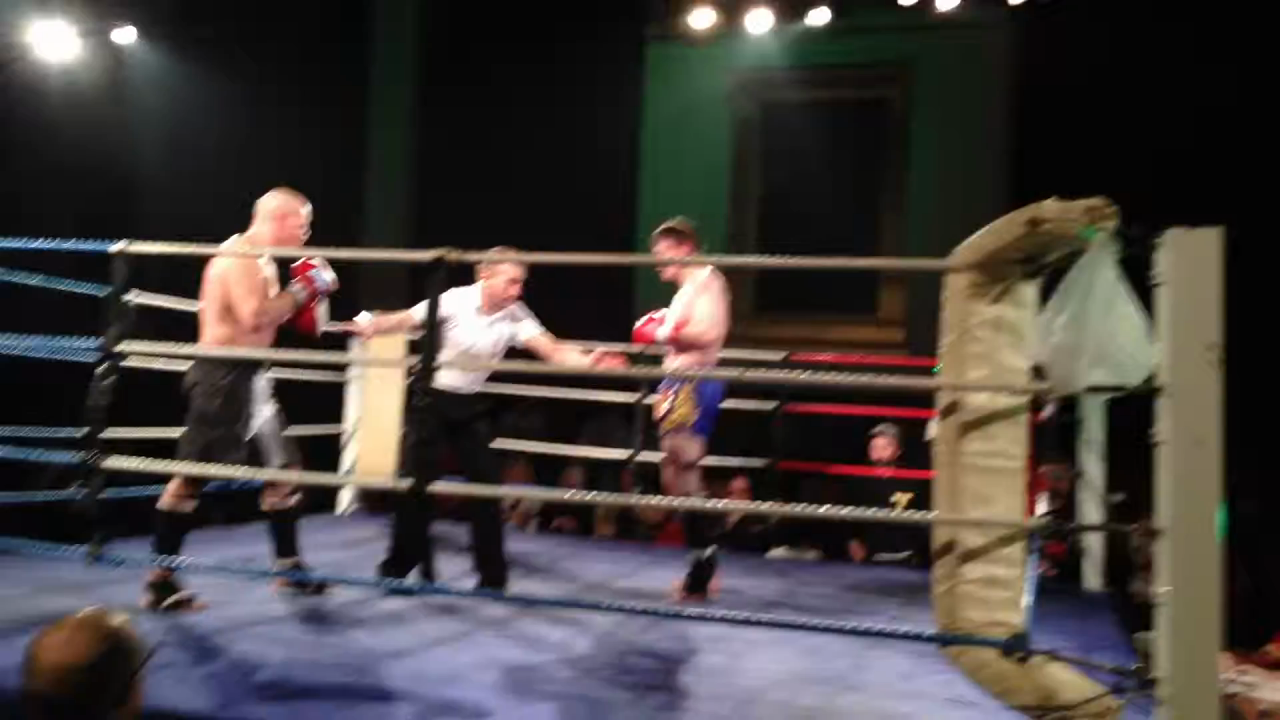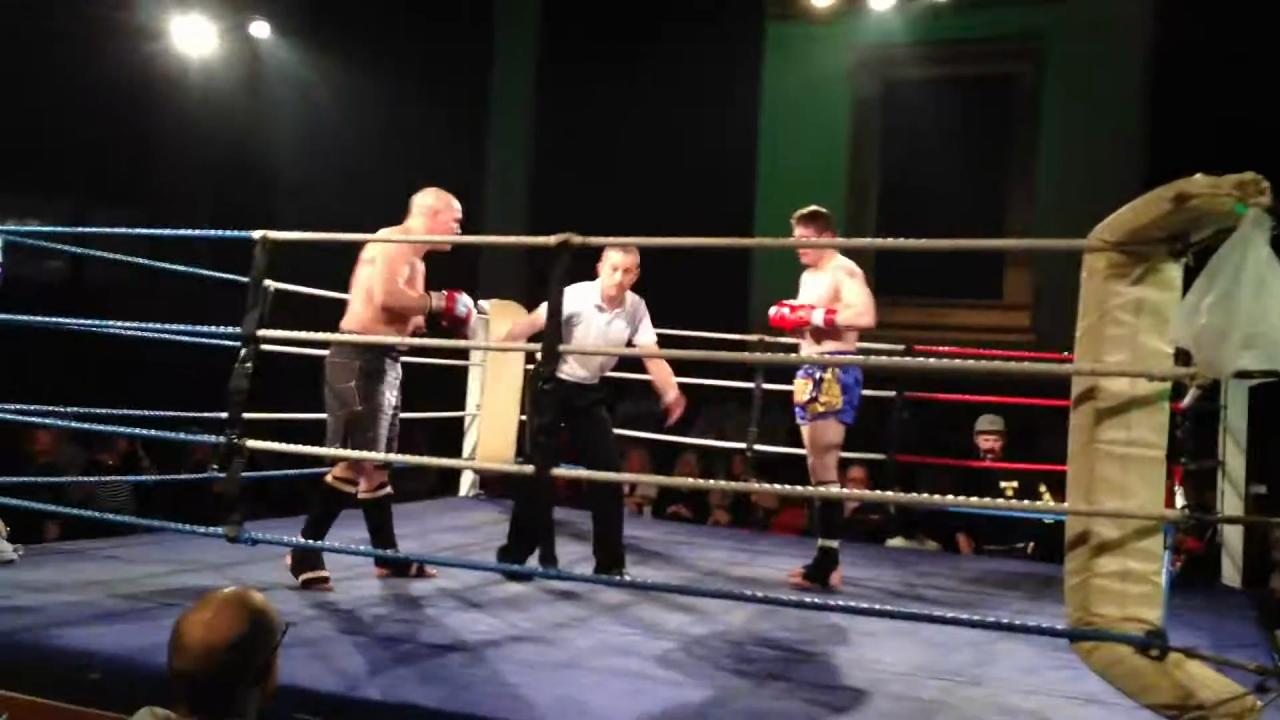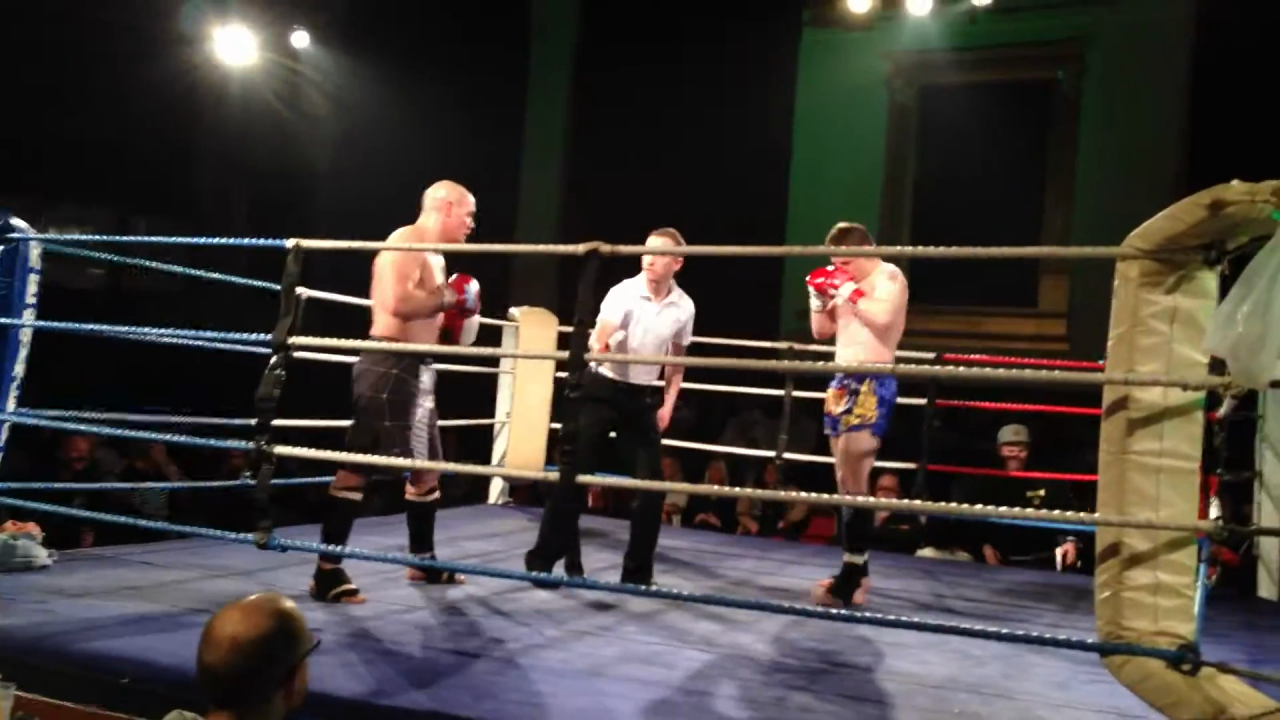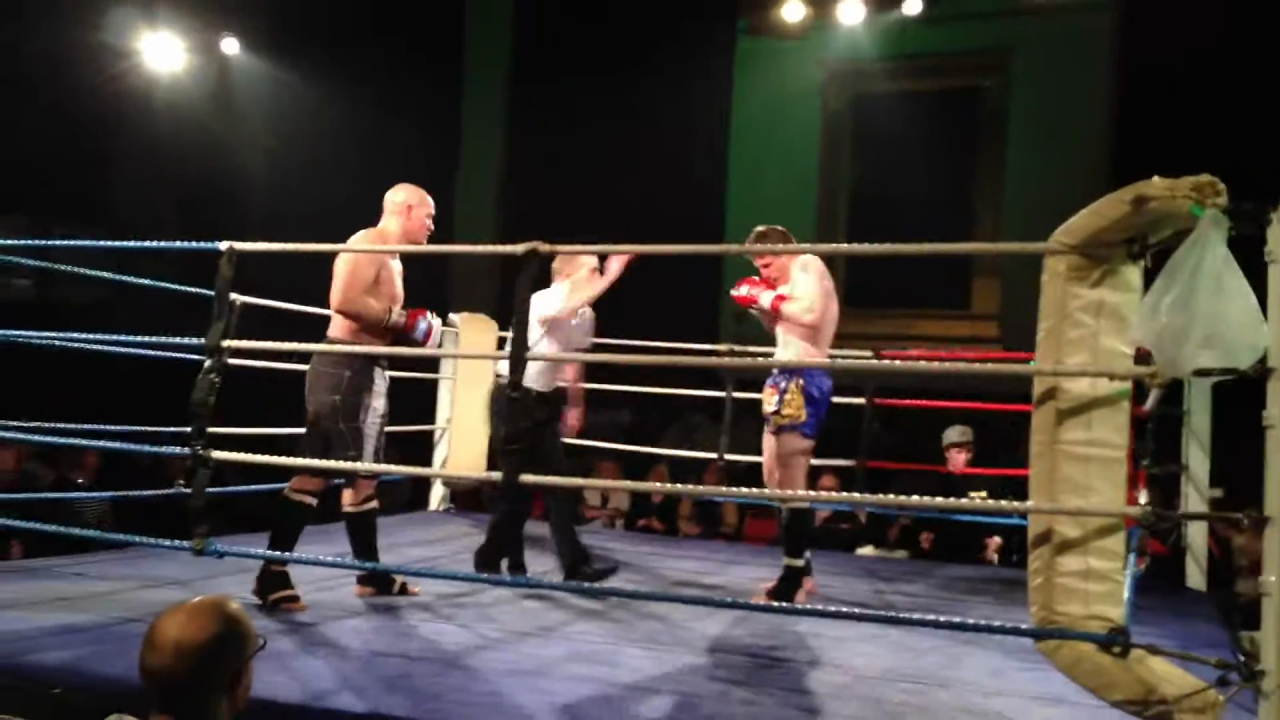
dt=0.5s
person 1, frame 1
left shoulder: (265, 261)
right shoulder: (239, 255)
right elbow: (253, 317)
left wrist: (297, 312)
right wrist: (303, 290)
left hip: (251, 377)
right hip: (223, 375)
left knee: (284, 467)
right knee: (192, 476)
left ankle: (289, 565)
right ankle: (160, 580)
person 1, frame 2
left shoulder: (411, 257)
right shoulder: (394, 242)
right elbow: (386, 298)
left wrist: (437, 316)
right wrist: (441, 304)
left hip: (382, 362)
right hip: (359, 359)
left knee: (377, 463)
right knee: (356, 460)
left ankle: (387, 556)
right ankle: (306, 550)
person 1, frame 3
left shoulder: (434, 255)
right shoulder: (406, 243)
right elbow: (398, 303)
left wrist: (449, 324)
right wrist: (453, 295)
left hip: (417, 369)
right hip: (389, 366)
left knee: (426, 466)
right knee: (359, 467)
left ankle: (423, 559)
right ankle: (327, 570)
person 1, frame 4
left shoulder: (391, 258)
right shoulder: (369, 244)
right elbow: (343, 300)
left wrist: (407, 328)
right wrist: (401, 320)
left hip: (368, 372)
right hip: (345, 369)
left knee: (364, 475)
right knee: (316, 472)
left ankle: (372, 574)
right ankle: (272, 574)
person 2, frame 1
left shoulder: (706, 280)
right shoulder: (687, 288)
left elbow: (712, 329)
left wrist: (663, 330)
right wrist: (656, 330)
left hip: (693, 385)
right hip: (678, 385)
left knee: (685, 478)
right knee: (677, 478)
left ankle: (702, 571)
right ankle: (703, 563)
person 2, frame 2
left shoulder: (844, 270)
right shoulder: (808, 277)
left elbow: (866, 316)
left wrist: (814, 316)
right wrist: (791, 317)
left hip: (834, 373)
right hip: (810, 372)
left knee: (824, 468)
right knee: (817, 469)
left ankle: (827, 564)
right ankle: (825, 558)
person 2, frame 3
left shoulder: (888, 275)
right shoulder: (848, 285)
left elbow: (883, 316)
right elbow: (821, 331)
left wrist: (847, 288)
right wrist: (819, 294)
left hip: (870, 386)
right hip: (844, 384)
left knee: (853, 479)
right knee: (846, 479)
left ankle: (851, 582)
right ankle: (855, 569)
person 2, frame 4
left shoulder: (808, 266)
right shoulder: (787, 280)
left elbow: (811, 315)
left wrist: (768, 298)
right wrist: (759, 302)
left hip: (803, 381)
right hip: (785, 380)
left knee: (789, 482)
right knee: (776, 479)
left ankle: (793, 581)
right ankle: (801, 568)
person 3, frame 1
left shoulder: (516, 316)
right shoulder: (453, 302)
left elbow: (551, 349)
right elbow: (405, 320)
left wrist: (588, 360)
right wrist: (368, 326)
left hip: (468, 405)
right hip: (430, 398)
left knee: (486, 484)
right knee: (420, 482)
left ankle: (491, 575)
right ankle: (397, 568)
person 3, frame 2
left shoulder: (636, 308)
right shoulder: (575, 296)
left elbow: (652, 356)
right elbow: (533, 323)
left wrist: (670, 391)
right wrist: (505, 339)
left hip: (589, 394)
right hip: (550, 387)
left knee: (609, 473)
left ankle: (609, 563)
right ankle: (515, 554)
person 3, frame 3
left shoulder: (684, 307)
right shoulder: (624, 293)
right elbow: (601, 334)
left wrist: (668, 405)
right wrist: (600, 346)
left hip: (642, 397)
right hip: (600, 389)
left knee: (652, 486)
right knee: (575, 476)
left ankle: (637, 574)
right ankle: (542, 559)
person 3, frame 4
left shoulder: (584, 317)
right shoulder: (543, 303)
right elbow: (563, 309)
left wrist: (575, 406)
right wrist: (609, 278)
left hip: (544, 401)
right hip: (513, 398)
left knee: (560, 483)
right knee: (518, 484)
left ankle: (576, 566)
right ankle: (491, 560)
